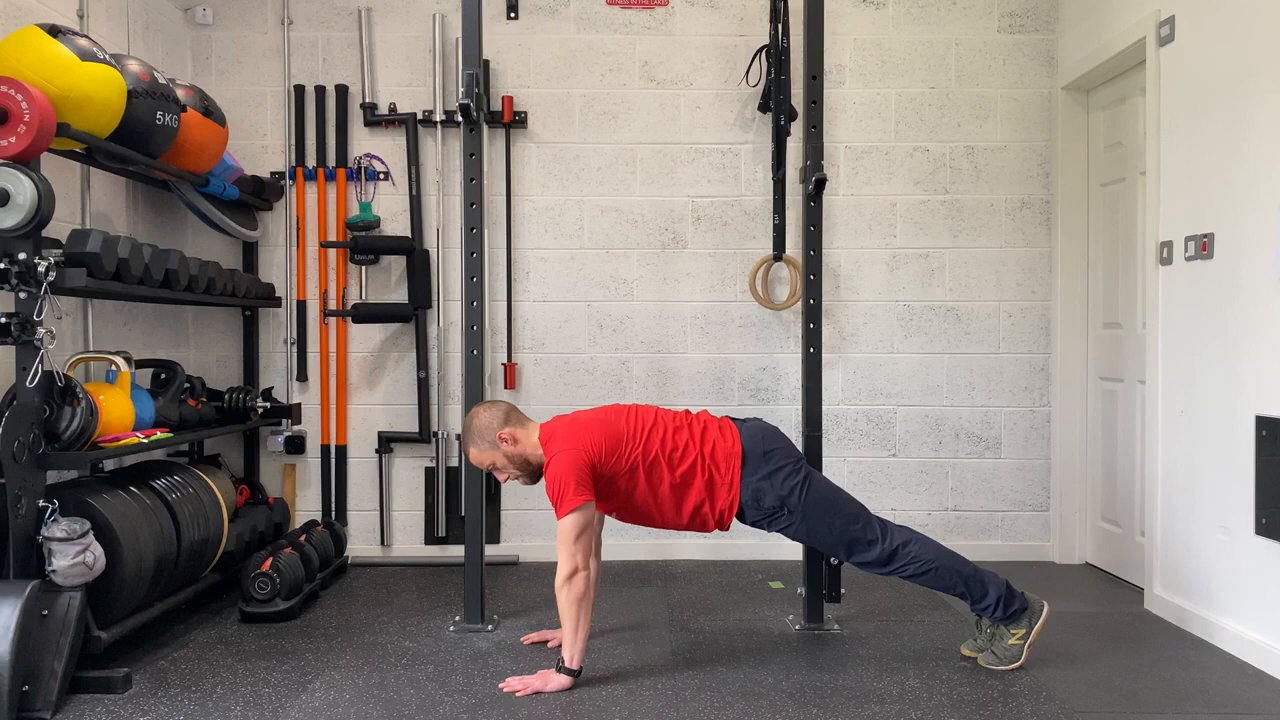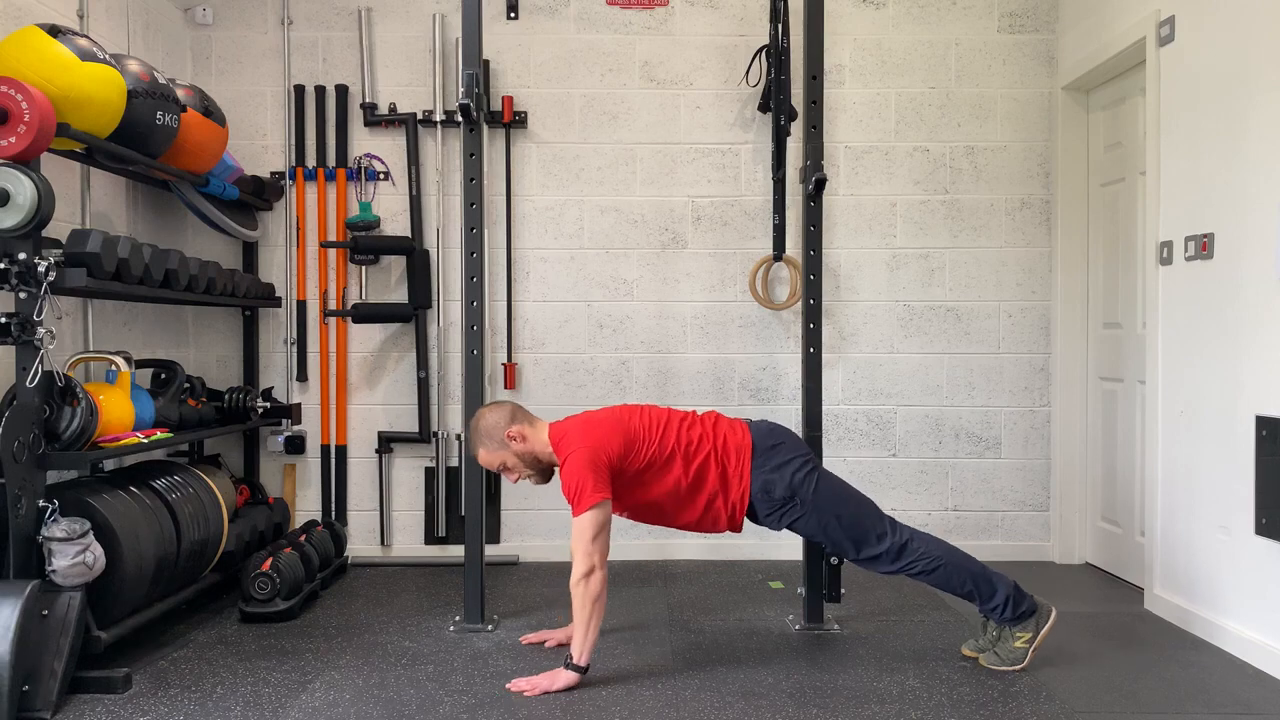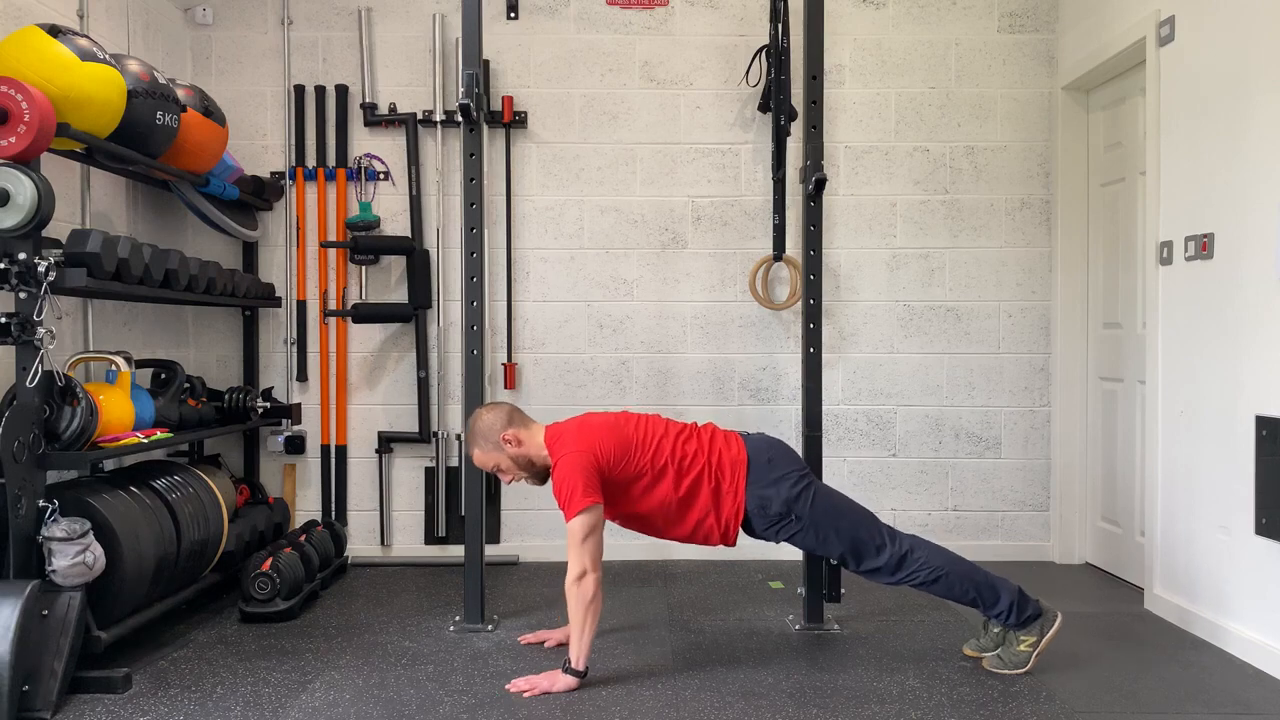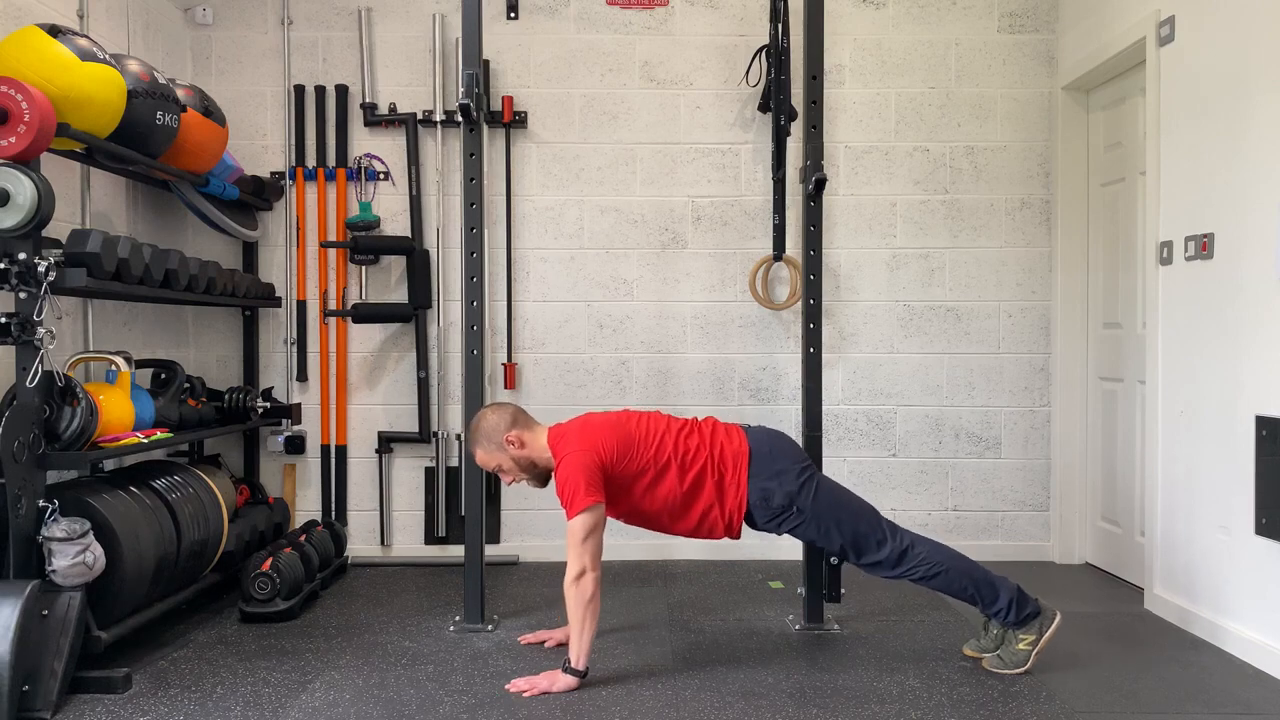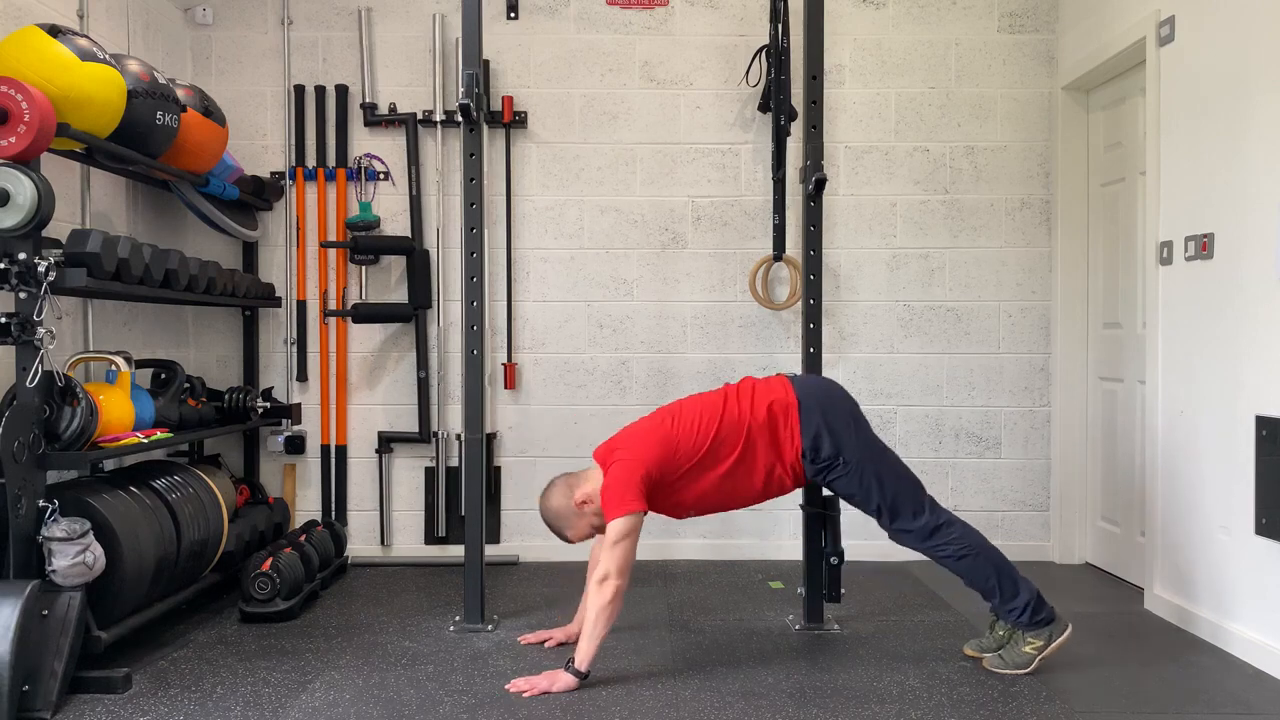
dt=0.4s
person 1, frame 1
left shoulder: (562, 458)
right shoulder: (571, 439)
left elbow: (573, 570)
right elbow: (590, 553)
left wrist: (567, 668)
right wrist: (573, 627)
left hip: (750, 475)
right hip: (742, 458)
left knee: (874, 546)
right knee: (868, 540)
left ankle: (1012, 609)
right ankle: (995, 608)
person 1, frame 2
left shoulder: (579, 455)
right shoulder: (578, 439)
left elbow: (590, 567)
right elbow: (592, 557)
left wrist: (574, 667)
right wrist: (578, 627)
left hip: (762, 471)
right hip: (751, 461)
left knee: (882, 544)
right knee: (875, 543)
left ankle: (1019, 611)
right ankle: (1001, 608)
person 1, frame 3
left shoulder: (569, 461)
right shoulder: (578, 441)
left elbow: (584, 571)
right elbow: (587, 564)
left wrist: (572, 669)
right wrist: (576, 628)
left hip: (758, 488)
right hip: (747, 475)
left knee: (884, 555)
right knee: (879, 552)
left ankle: (1024, 616)
right ankle: (1005, 614)
person 1, frame 4
left shoulder: (572, 460)
right shoulder: (578, 442)
left elbow: (582, 571)
right elbow: (585, 567)
left wrist: (572, 669)
right wrist: (573, 626)
left hip: (761, 481)
right hip: (751, 470)
left knee: (884, 549)
right knee: (877, 549)
left ankle: (1024, 616)
right ankle: (1004, 616)
person 1, frame 5
left shoulder: (625, 471)
right shoulder: (620, 462)
left elbow: (610, 577)
right elbow: (605, 562)
left wrist: (575, 671)
right wrist: (575, 627)
left hip: (807, 427)
right hip: (799, 418)
left knee: (919, 522)
right knee: (915, 523)
left ankle: (1036, 620)
right ankle: (1012, 616)
